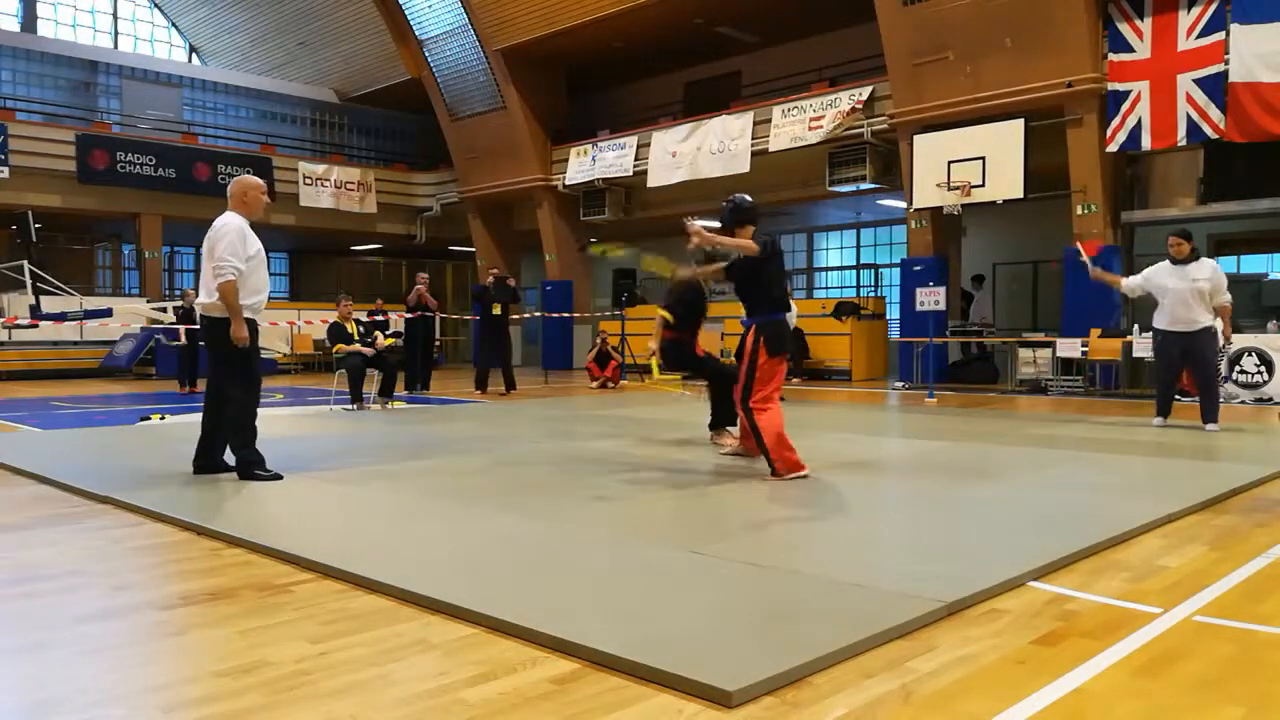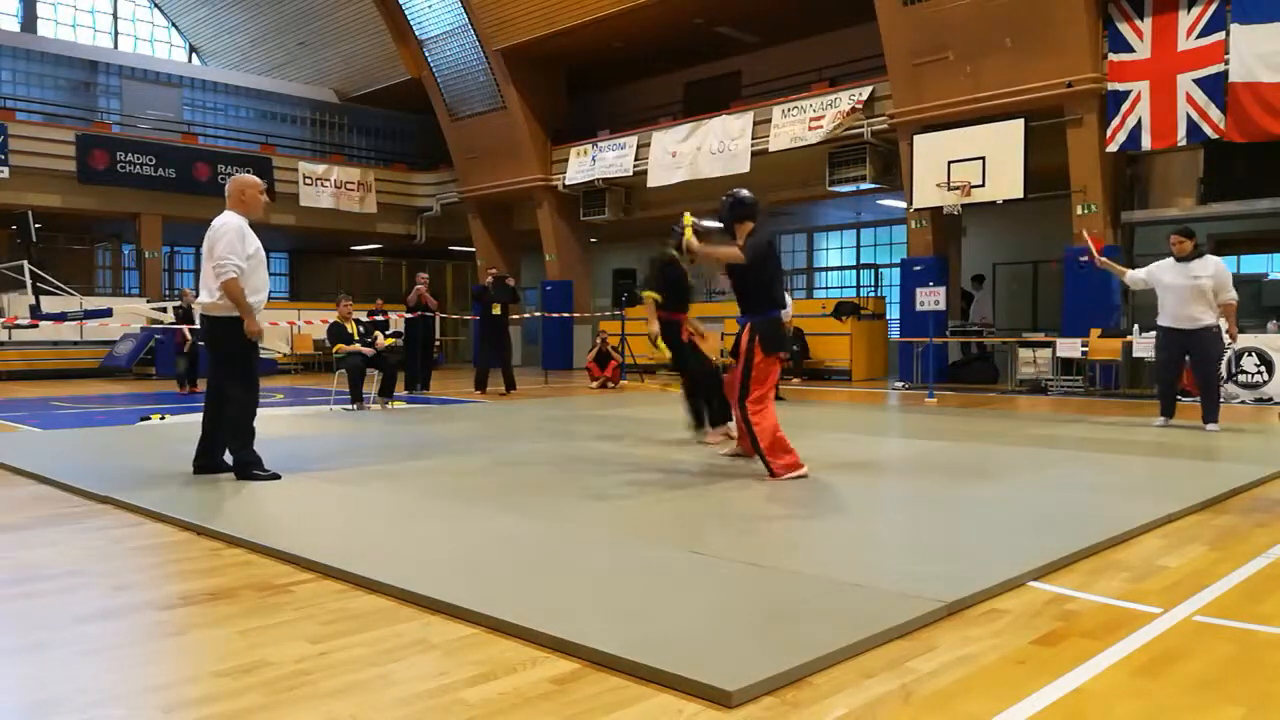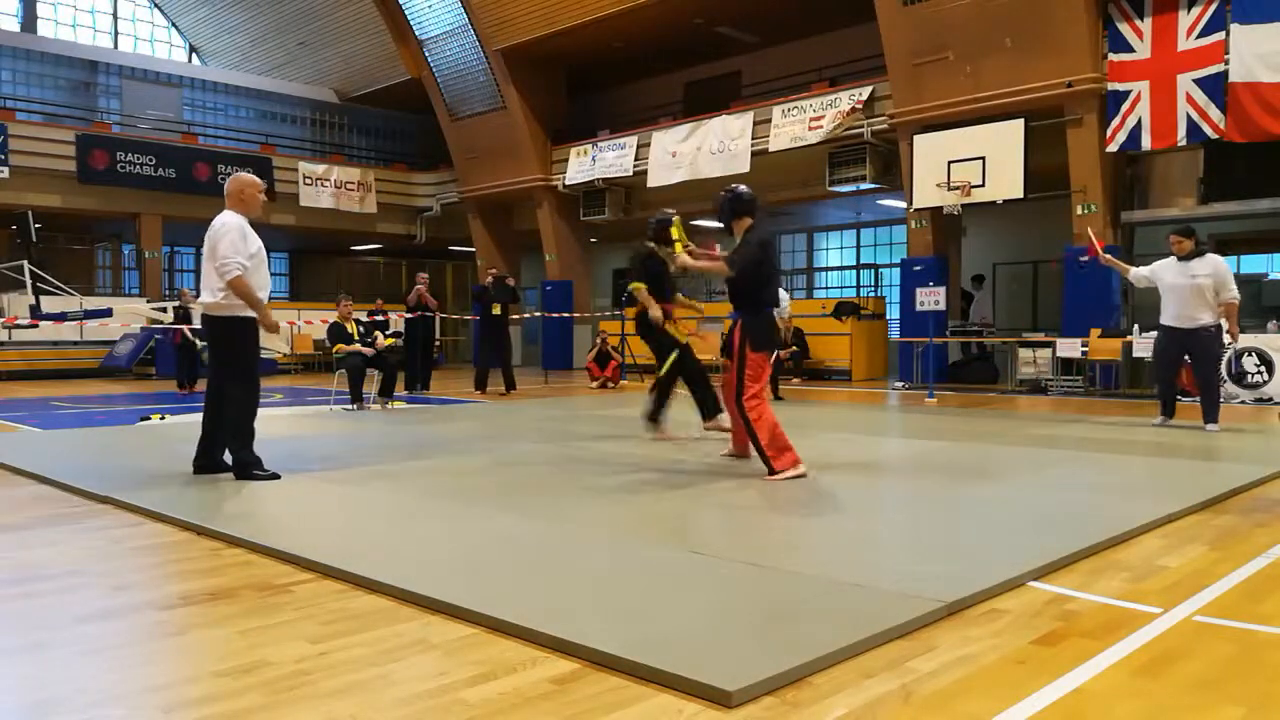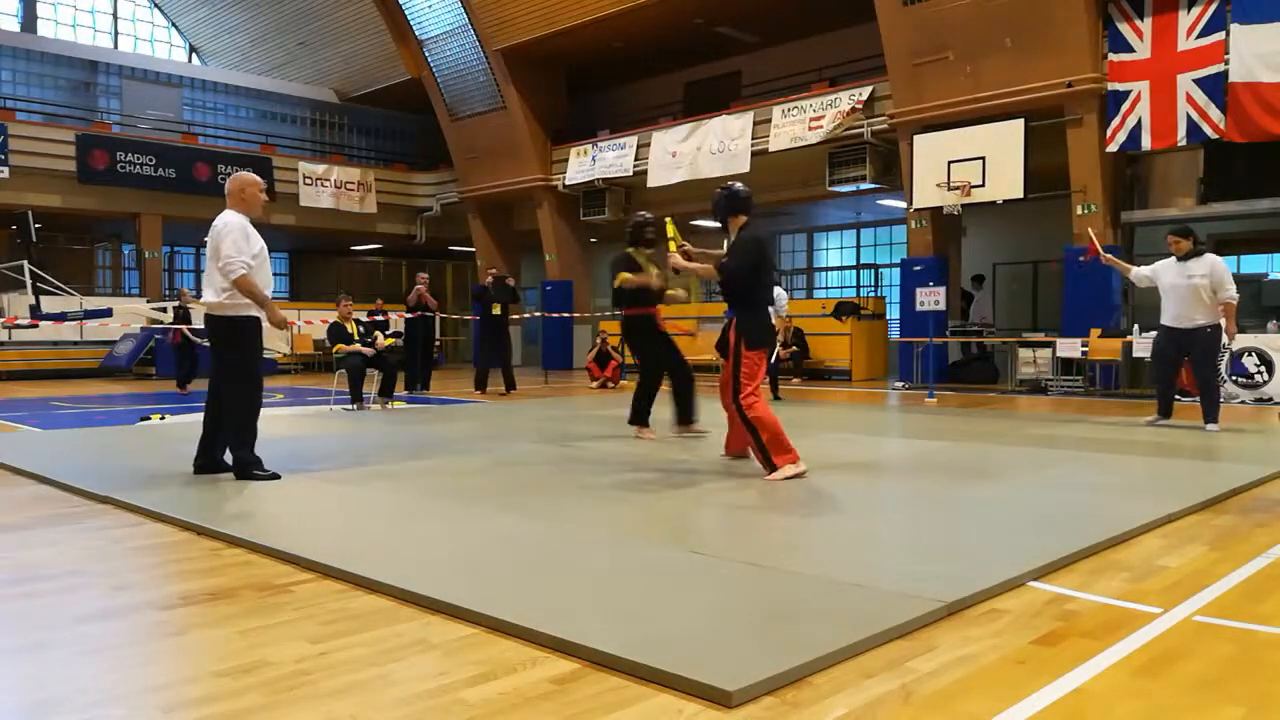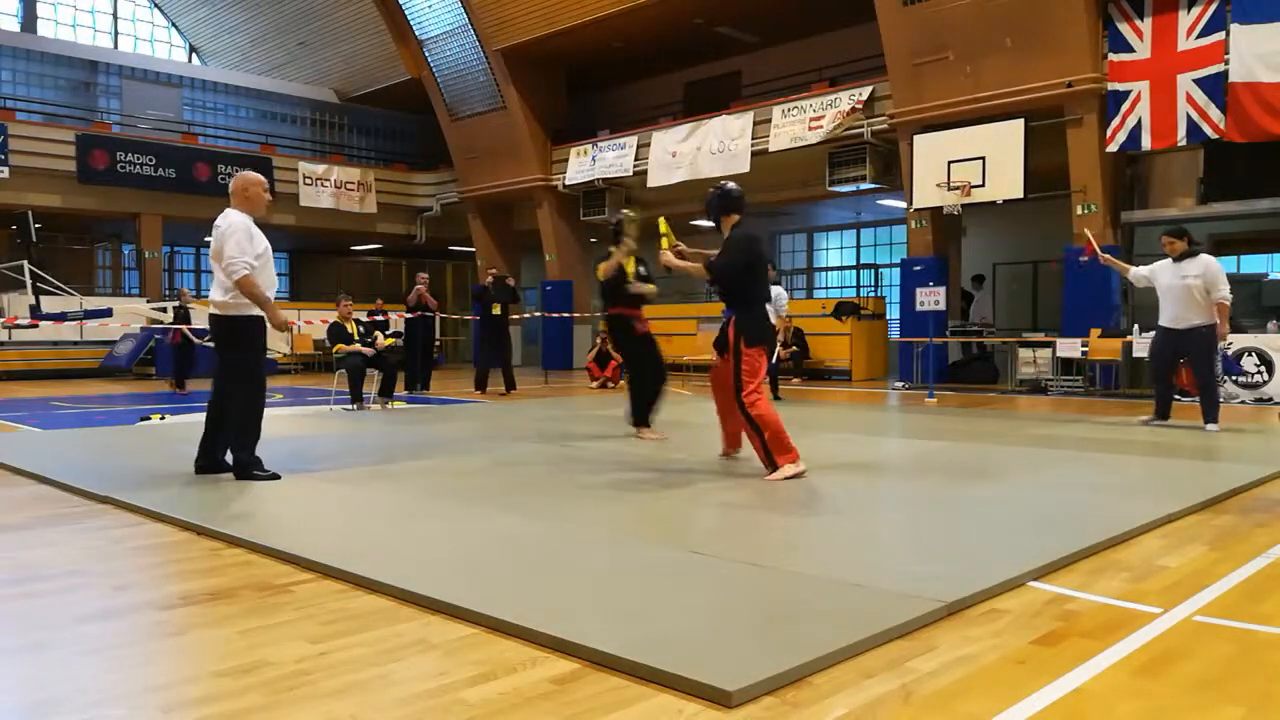
dt=0.1s
person 1, frame 1
left shoulder: (232, 226)
right shoulder: (233, 226)
right elbow: (226, 278)
right wrist: (238, 322)
left hip: (220, 320)
right hip: (230, 322)
left knee: (222, 389)
right knee: (243, 389)
left ankle: (208, 457)
right ankle: (248, 461)
person 1, frame 2
left shoulder: (231, 224)
right shoulder: (232, 225)
right elbow: (229, 276)
right wrist: (250, 316)
left hip: (221, 319)
right hip: (230, 320)
left knee: (222, 389)
right knee: (242, 390)
left ankle: (208, 457)
right ankle: (245, 462)
person 1, frame 3
left shoulder: (231, 224)
right shoulder: (233, 225)
right elbow: (234, 275)
right wrist: (262, 311)
left hip: (223, 319)
right hip: (233, 320)
left knee: (222, 389)
right knee: (243, 390)
left ankle: (208, 458)
right ankle: (244, 462)
person 1, frame 4
left shoulder: (230, 222)
right shoulder: (235, 224)
right elbow: (238, 273)
right wrist: (269, 307)
left hip: (225, 318)
right hip: (236, 319)
left knee: (223, 390)
right knee: (245, 390)
left ankle: (208, 457)
right ankle: (245, 462)
person 1, frame 5
left shoulder: (231, 220)
right shoulder: (239, 224)
right elbow: (241, 274)
right wrist: (271, 308)
left hip: (230, 318)
right hip: (241, 319)
left knee: (228, 390)
right knee: (248, 391)
left ankle: (209, 457)
right ankle: (245, 462)
person 2, frame 1
left shoulder: (765, 244)
right shoulder: (746, 256)
left elbow: (752, 249)
right elbow: (730, 270)
left wrist: (707, 238)
right wrist: (699, 271)
left hip: (766, 333)
right hip: (764, 330)
left knee: (756, 400)
right knee: (748, 392)
left ankle: (788, 464)
right ankle: (747, 443)
person 2, frame 2
left shoulder: (760, 242)
right shoulder: (754, 243)
left elbow: (739, 257)
right elbow: (735, 261)
left wrist: (700, 250)
right wrist: (703, 251)
left hip: (761, 331)
right hip: (760, 329)
left knee: (751, 400)
right knee: (737, 387)
left ankle: (788, 464)
right ankle: (746, 444)
person 2, frame 3
left shoulder: (757, 241)
right shoulder: (751, 241)
left elbow: (732, 268)
right elbow: (733, 260)
left wrist: (692, 264)
right wrist: (698, 258)
left hip: (753, 329)
right hip: (752, 326)
left knee: (747, 398)
right knee: (734, 387)
left ankle: (786, 463)
right ankle: (741, 445)
person 2, frame 4
left shoulder: (750, 239)
right shoulder: (748, 238)
left elbow: (723, 273)
right elbow: (731, 259)
left wrist: (684, 266)
right wrist: (697, 253)
left hip: (747, 327)
right hip: (747, 324)
left knee: (745, 396)
right knee: (731, 386)
left ankle: (787, 461)
right ankle: (738, 444)
person 2, frame 5
left shoulder: (741, 238)
right shoulder: (740, 237)
left elbow: (713, 271)
right elbow: (724, 258)
left wrist: (675, 263)
right wrist: (691, 252)
left hip: (746, 324)
right hip: (745, 322)
left knee: (746, 394)
right knee: (722, 381)
left ankle: (787, 460)
right ankle: (732, 443)
person 3, frame 1
left shoulder: (695, 286)
right shoulder: (689, 284)
right elbow: (663, 313)
right wrist: (655, 341)
left hip: (685, 345)
right hip: (679, 346)
left knee: (725, 374)
right knee: (725, 375)
left ankle: (719, 428)
right ankle: (718, 430)
person 3, frame 2
left shoulder: (678, 264)
right shoulder: (666, 261)
right elbow: (649, 293)
left wrist: (694, 324)
right wrist: (653, 322)
left hip: (676, 327)
right hip: (668, 327)
left knee: (709, 371)
right knee: (697, 372)
left ankle: (718, 425)
right ankle: (701, 428)
person 3, frame 3
left shoulder: (665, 258)
right shoulder: (645, 254)
right elbow: (636, 285)
left wrist: (691, 304)
right wrist: (652, 306)
left hip: (665, 319)
right hip: (650, 320)
left knee: (692, 367)
right knee: (671, 367)
left ankle: (712, 417)
right ankle: (654, 420)
person 3, frame 4
left shoulder: (651, 263)
right shoulder: (623, 260)
left elbow: (661, 294)
right elbow: (622, 280)
left wrist: (676, 295)
right wrist: (647, 279)
left hip: (652, 322)
right hip: (635, 322)
left knee: (680, 369)
right knee: (652, 372)
left ankle: (685, 422)
right ankle: (640, 423)
person 3, frame 5
left shoulder: (640, 263)
right shoulder: (608, 258)
left elbow: (652, 291)
right elbow: (604, 274)
left wrist: (643, 288)
right wrist: (622, 250)
left hip: (638, 321)
right hip: (619, 321)
left knee: (657, 371)
right knee: (640, 371)
left ankle: (640, 417)
right ankle: (642, 424)
person 4, frame 1
left shoulder: (1210, 267)
right shoulder: (1159, 270)
left elbow: (1221, 300)
right elbow: (1131, 284)
left wrist: (1226, 326)
right wrist: (1103, 277)
left hip: (1201, 332)
right hip: (1167, 333)
left knee: (1207, 376)
right knee: (1166, 376)
left ankle: (1210, 420)
right ankle: (1161, 414)
person 4, frame 2
left shoulder: (1213, 264)
right shoulder: (1161, 267)
left elbow: (1227, 297)
right elbow: (1134, 278)
left wrist: (1231, 324)
right wrist: (1108, 265)
left hip: (1204, 330)
right hip: (1169, 330)
left knee: (1207, 376)
right knee: (1166, 374)
left ankle: (1211, 420)
right ankle: (1166, 414)
person 4, frame 3
left shoulder: (1214, 263)
right shoulder: (1164, 266)
left elbow: (1229, 296)
right elbow: (1138, 275)
left wrist: (1233, 324)
right wrist: (1113, 263)
left hip: (1204, 330)
right hip: (1170, 329)
left knee: (1207, 376)
right knee: (1164, 373)
left ankle: (1211, 420)
right ankle: (1166, 413)
person 4, frame 4
left shoulder: (1212, 262)
right shoulder: (1164, 266)
left elbow: (1228, 295)
right elbow: (1139, 275)
left wrist: (1230, 323)
right wrist: (1114, 262)
left hip: (1203, 330)
right hip: (1170, 329)
left knee: (1206, 376)
right knee: (1162, 371)
left ankle: (1211, 420)
right ankle: (1163, 413)
person 4, frame 5
left shoulder: (1207, 263)
right shoulder: (1162, 267)
left elbow: (1221, 295)
right elbow: (1137, 275)
left wrist: (1223, 323)
right wrist: (1112, 262)
left hip: (1200, 330)
right hip: (1167, 330)
left knee: (1205, 376)
right knee: (1159, 372)
left ankle: (1211, 420)
right ankle: (1160, 414)
